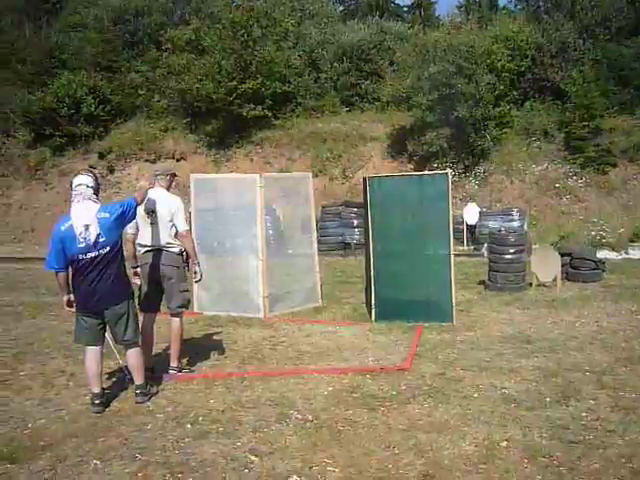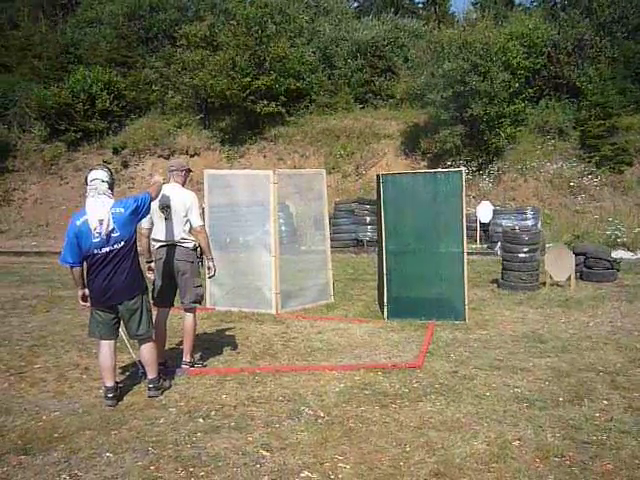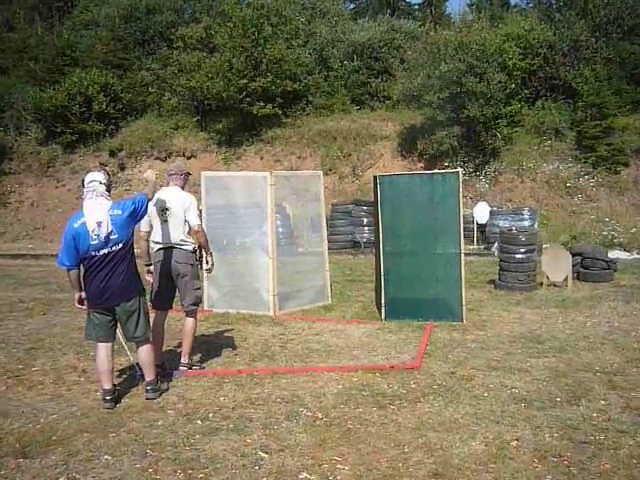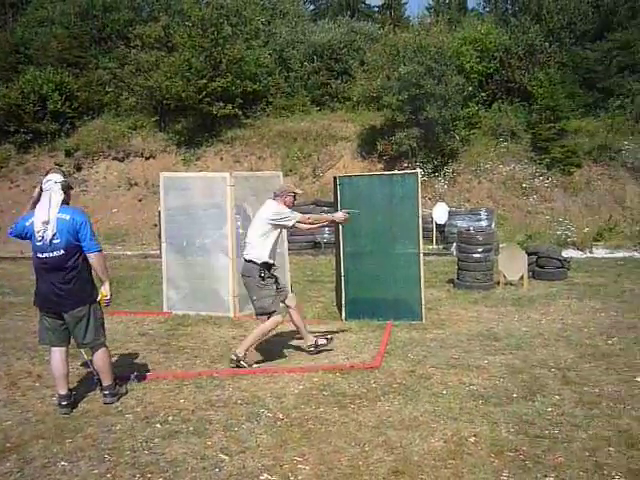
dt=1s
person 1, frame 1
left shoulder: (62, 227)
right shoulder: (112, 213)
left elbow: (60, 269)
right elbow: (137, 200)
left wrist: (66, 293)
right wrist: (144, 187)
left hip: (86, 298)
right hip: (117, 294)
left knee: (92, 346)
right knee: (131, 342)
left ankle: (97, 398)
right ankle: (141, 389)
person 1, frame 2
left shoulder: (77, 221)
right shoulder: (126, 208)
left elbow: (75, 263)
right elbow: (151, 195)
left wrist: (81, 288)
right wrist: (158, 182)
left hip: (100, 292)
right hip: (131, 289)
left knee: (106, 340)
right knee: (145, 336)
left ankle: (110, 391)
right ankle: (154, 383)
person 1, frame 3
left shoulder: (75, 224)
right shoulder: (124, 211)
left elbow: (71, 266)
right elbow: (147, 197)
left wrist: (78, 291)
right wrist: (151, 181)
left hip: (97, 295)
right hip: (128, 291)
left knee: (103, 344)
right knee: (142, 339)
left ankle: (108, 394)
right ankle: (152, 385)
person 1, frame 4
left shoulder: (31, 220)
right shoulder: (76, 216)
left elbow: (14, 229)
right elbow: (94, 253)
left wrist: (32, 203)
right wrist: (105, 282)
left hip: (47, 298)
right hip: (79, 296)
left knee: (57, 347)
right knee: (96, 343)
left ankle: (64, 398)
right ankle: (110, 389)
person 2, frame 1
right shoulder: (173, 200)
left elbow: (130, 238)
right elbow: (184, 234)
left wrist: (134, 265)
right wrist: (195, 262)
left hip: (147, 259)
right hip: (170, 258)
left knee: (148, 315)
right knee: (176, 313)
left ankle: (147, 364)
right ankle: (175, 364)
person 2, frame 2
left shoulder: (153, 197)
right shoulder: (188, 196)
left elbow: (144, 233)
right elbow: (199, 230)
left wrist: (148, 260)
right wrist: (209, 258)
left hip: (161, 254)
right hip: (184, 253)
left knee: (162, 309)
right knee: (189, 309)
left ankle: (160, 359)
right ankle: (187, 359)
person 2, frame 3
left shoulder: (153, 200)
right shoulder: (186, 198)
left elbow: (143, 236)
right elbow: (197, 229)
left wrist: (148, 264)
right wrist: (208, 253)
left hip: (161, 258)
right hip: (184, 256)
left knee: (160, 312)
right knee: (191, 312)
left ankle: (157, 361)
right ankle: (185, 360)
person 2, frame 4
left shoulder: (275, 212)
right shoulder: (274, 210)
left elbow: (303, 226)
right elbow: (306, 220)
left wrist: (330, 220)
right wrist: (332, 217)
left hip: (263, 269)
right hip: (256, 271)
left knee: (290, 302)
right knee: (274, 318)
left ankle: (309, 341)
right ankle: (239, 355)
